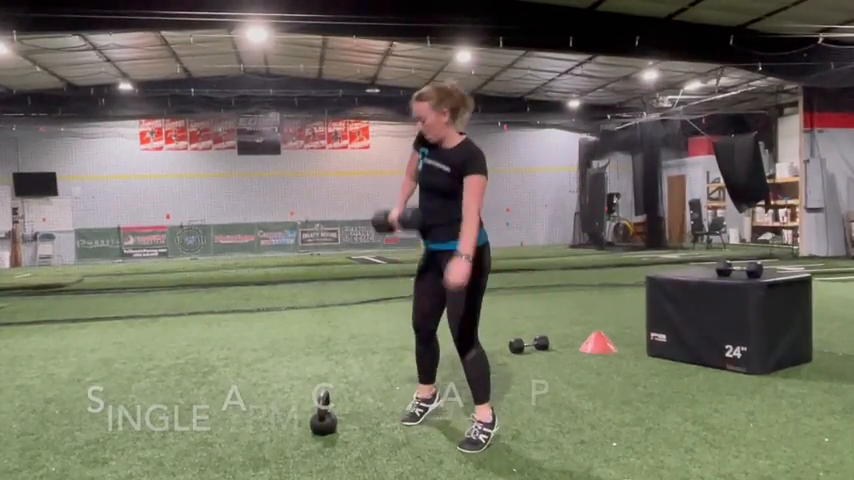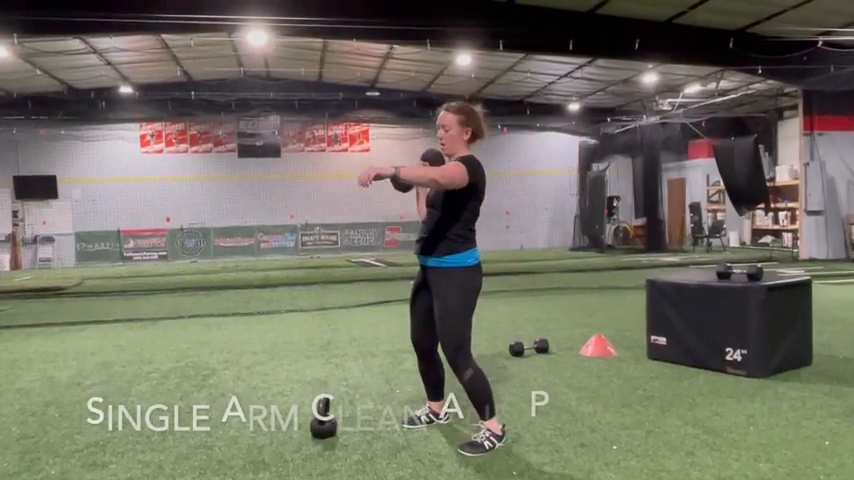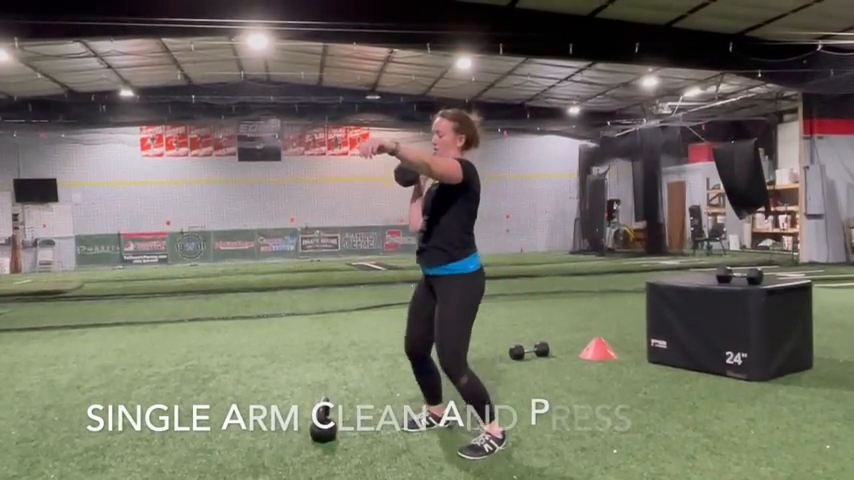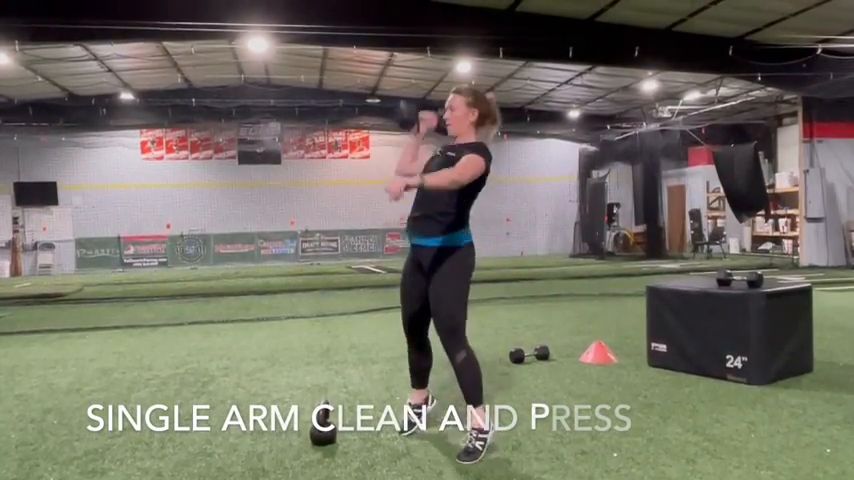
dt=0.5s
person 1, frame 1
left shoulder: (470, 155)
right shoulder: (424, 142)
left elbow: (471, 212)
right elbow: (411, 176)
left wrist: (464, 258)
right wrist: (398, 207)
left hip: (465, 255)
right hip: (433, 254)
left knee: (464, 333)
right knee: (423, 326)
left ankle: (486, 417)
right ankle: (426, 395)
person 1, frame 2
left shoulder: (469, 168)
right shoulder: (447, 168)
left elbow: (436, 177)
right elbow: (429, 214)
left wrist: (388, 171)
right wrist: (416, 178)
left hip: (457, 272)
right hip: (430, 269)
left knee: (456, 352)
right knee: (422, 344)
left ankle: (493, 427)
right ankle: (436, 409)
person 1, frame 3
left shoulder: (462, 171)
right shoulder: (440, 182)
left elbow: (427, 162)
right elbow: (418, 223)
left wrist: (390, 147)
right wrist: (417, 187)
left hip: (461, 278)
right hip: (432, 277)
left knee: (451, 358)
right knee: (415, 349)
left ankle: (493, 431)
right ankle: (436, 412)
person 1, frame 4
left shoulder: (477, 152)
right shoulder: (443, 150)
left elbow: (454, 177)
right elbow: (406, 167)
left wrist: (410, 181)
right wrist: (420, 133)
left hip: (450, 255)
right hip: (419, 252)
left knee: (451, 336)
right knee: (413, 330)
left ankle: (479, 423)
right ankle: (419, 401)
